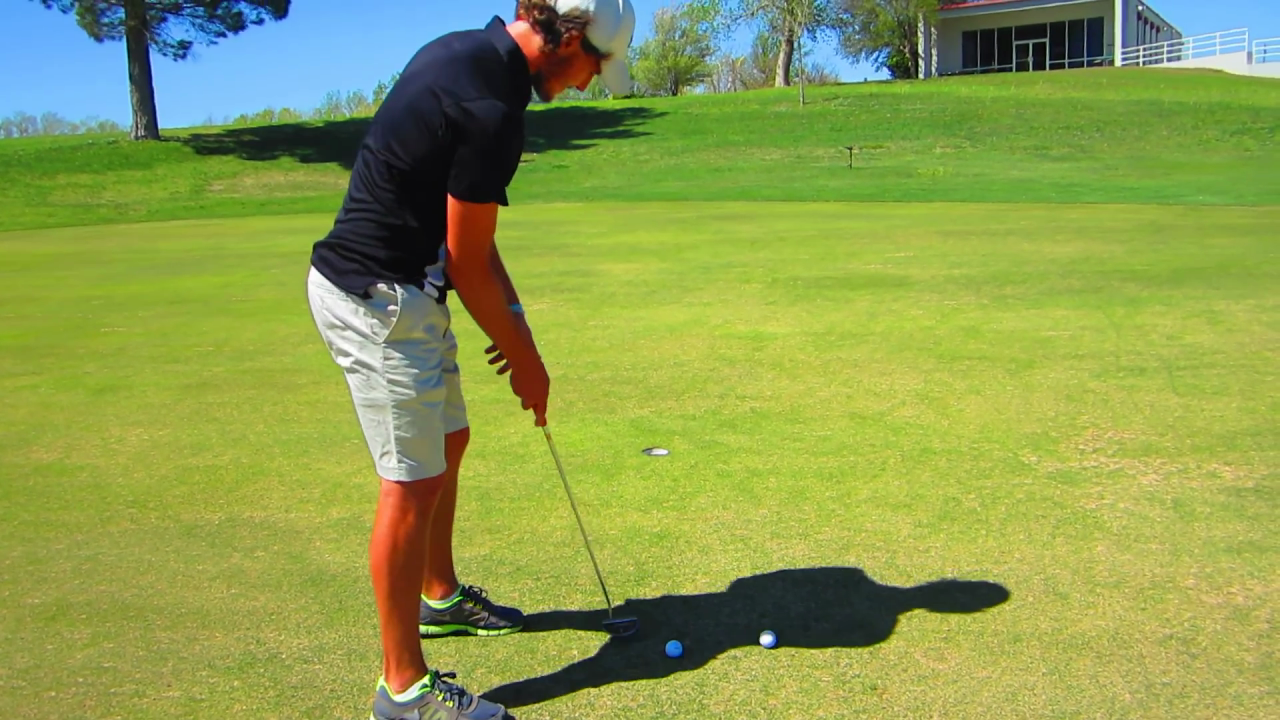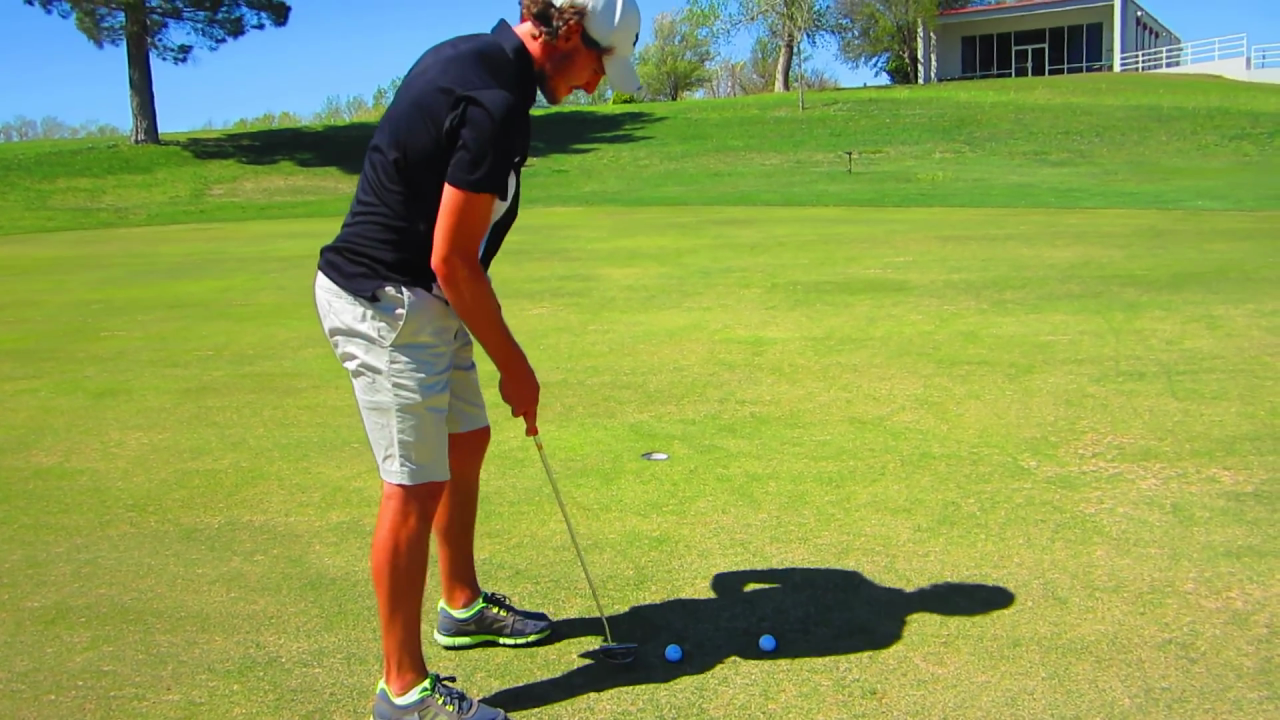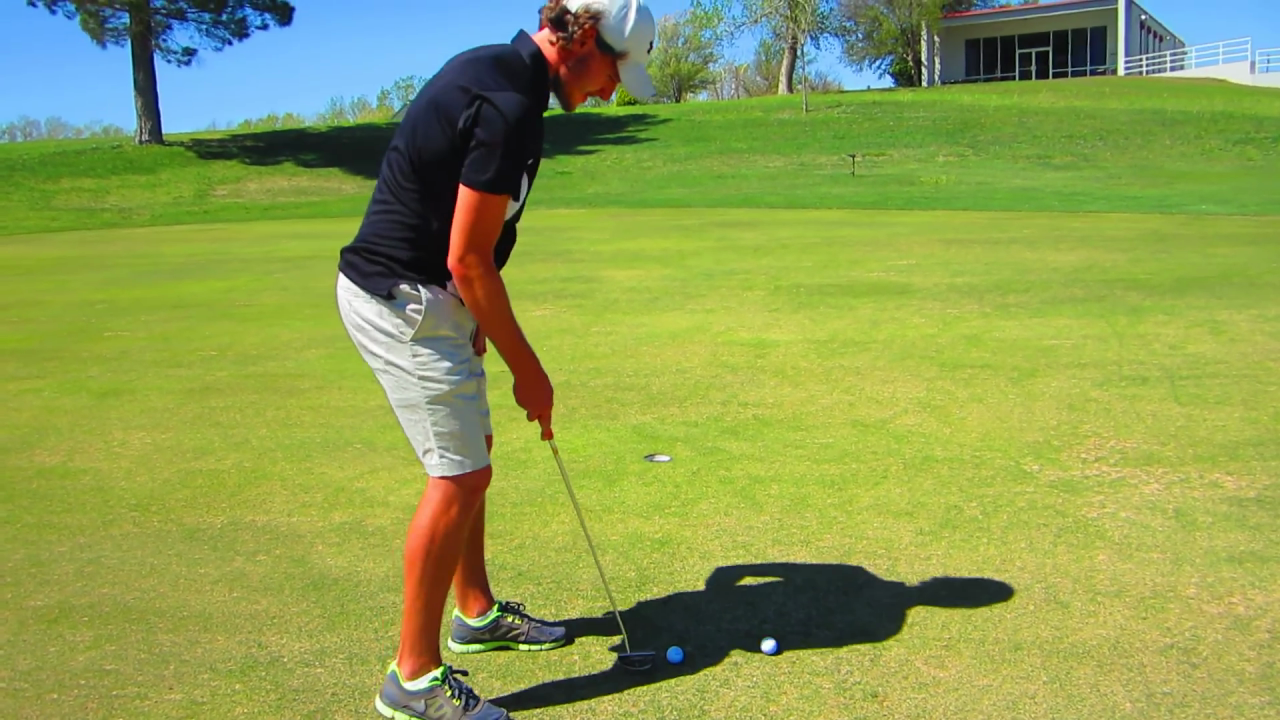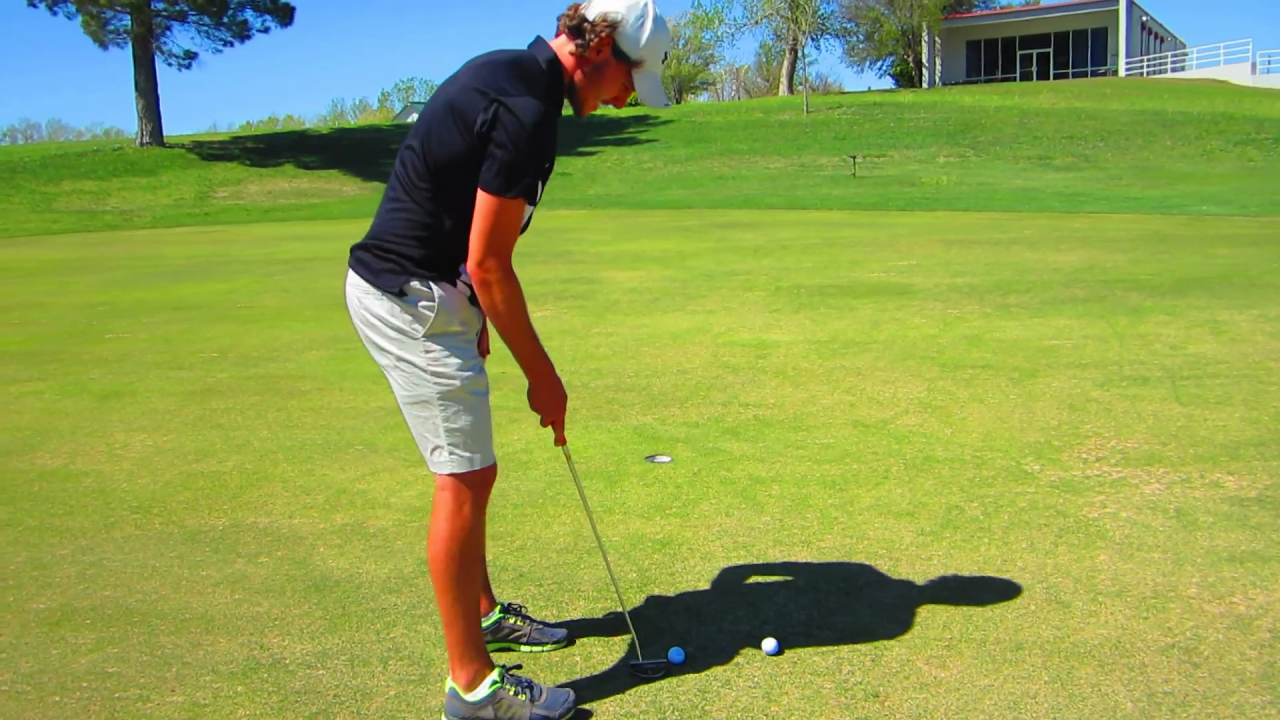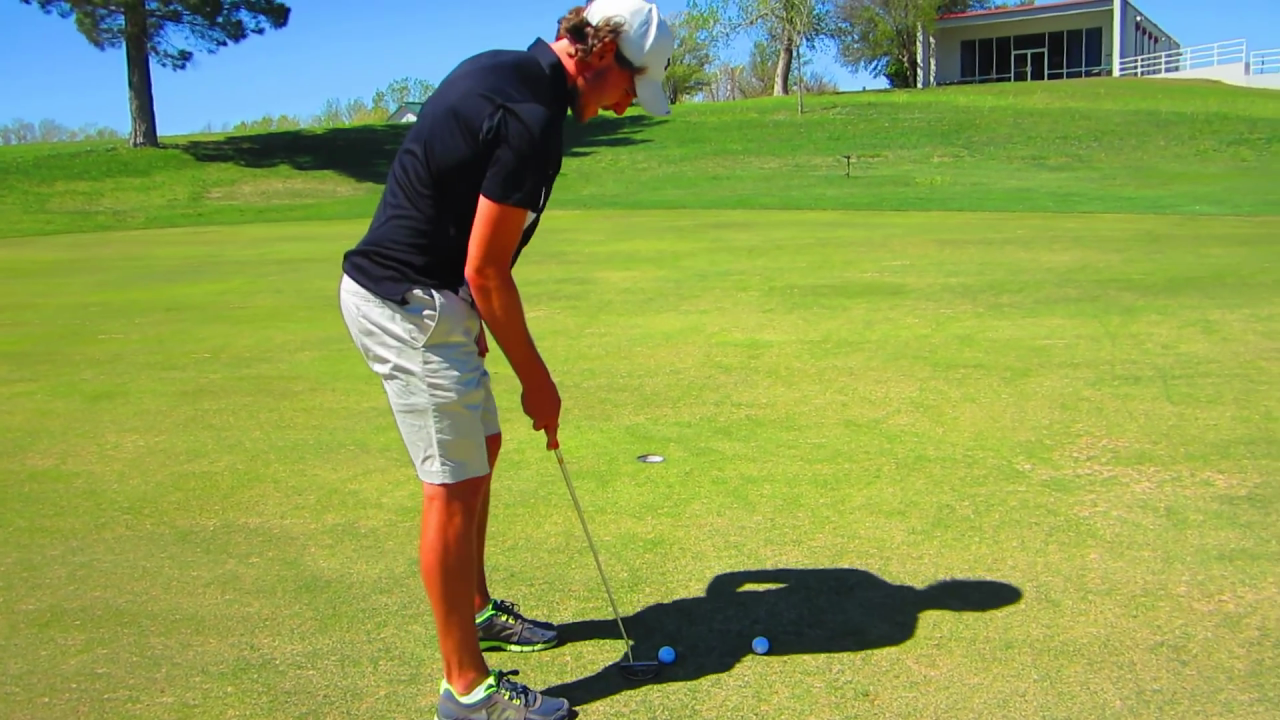
dt=0.2s
person 1, frame 1
right shoulder: (491, 108)
right elbow: (466, 265)
left wrist: (514, 317)
right wrist: (525, 359)
left hip: (404, 288)
right hip: (380, 299)
left knee: (445, 446)
right knee: (413, 481)
left ankle: (439, 595)
person 1, frame 2
right shoulder: (496, 105)
right elbow: (453, 261)
left wrist: (479, 324)
right wrist: (513, 363)
left hip: (409, 293)
right hip: (386, 303)
left knee: (465, 445)
right knee: (415, 486)
left ankle: (463, 604)
person 1, frame 3
left shoulder: (488, 67)
right shoulder: (510, 107)
right elbow: (469, 261)
left wrist: (468, 319)
right wrist: (526, 367)
left hip: (416, 289)
right hip: (402, 300)
left knee: (465, 463)
right knee: (458, 477)
left ankle: (476, 612)
person 1, frame 4
left shoulder: (503, 69)
right shoulder: (527, 112)
right elbow: (488, 264)
left wrist: (472, 317)
right wrist: (541, 374)
left hip: (422, 287)
right hip: (410, 299)
left knee: (471, 462)
right knee: (464, 476)
left ankle: (482, 612)
person 1, frame 5
left shoulder: (497, 68)
right shoulder: (532, 119)
right elbow: (486, 271)
left wrist: (472, 323)
right wrist: (537, 381)
left hip: (400, 288)
right hip: (409, 304)
left knee: (480, 451)
right knee: (454, 487)
left ankle: (477, 610)
